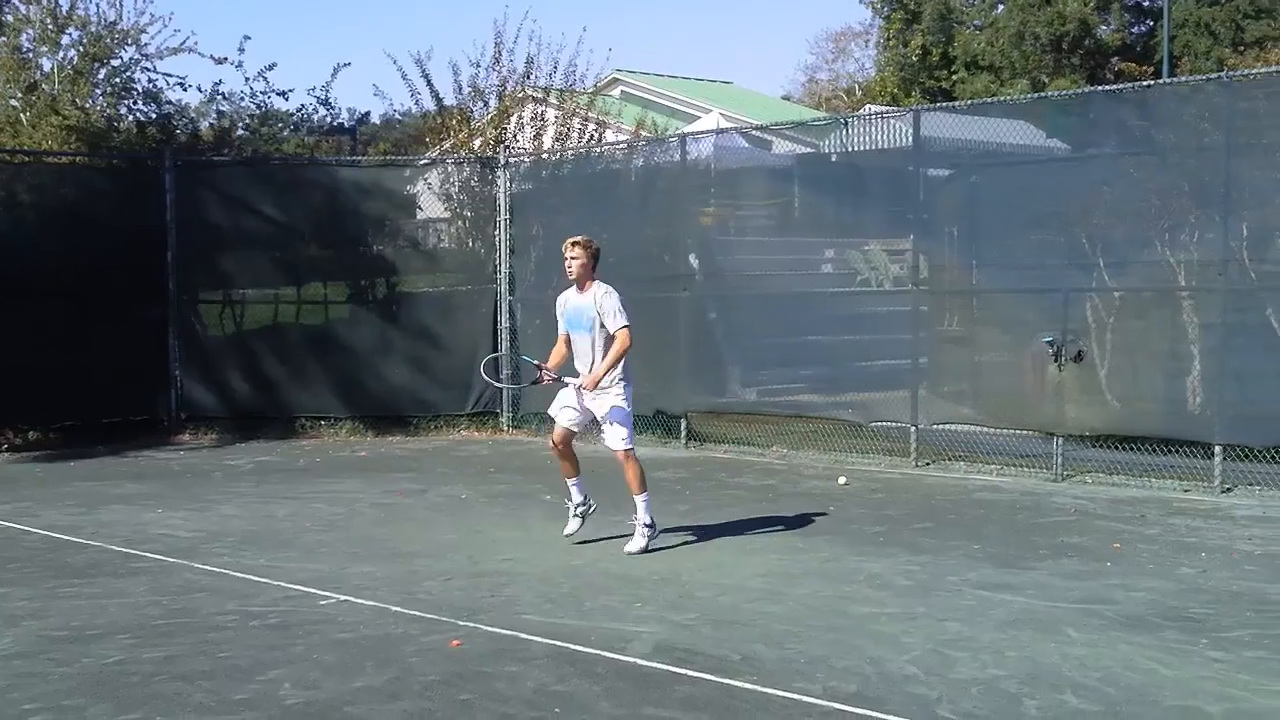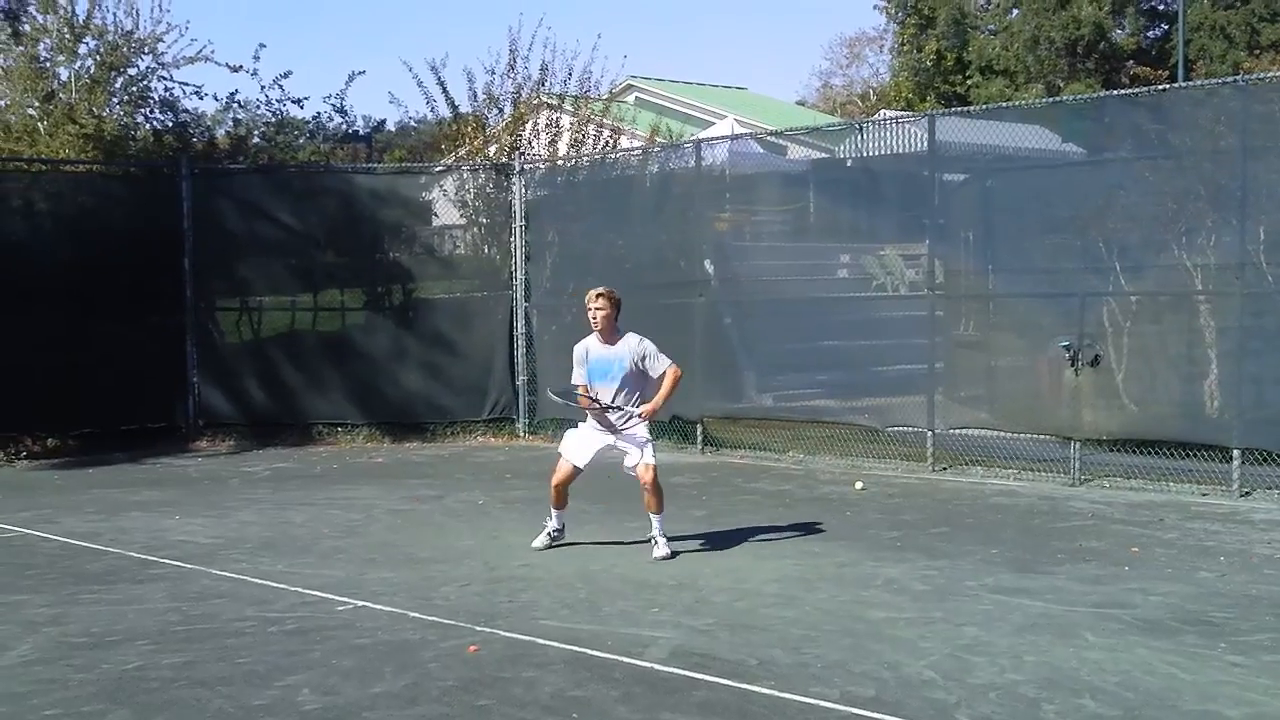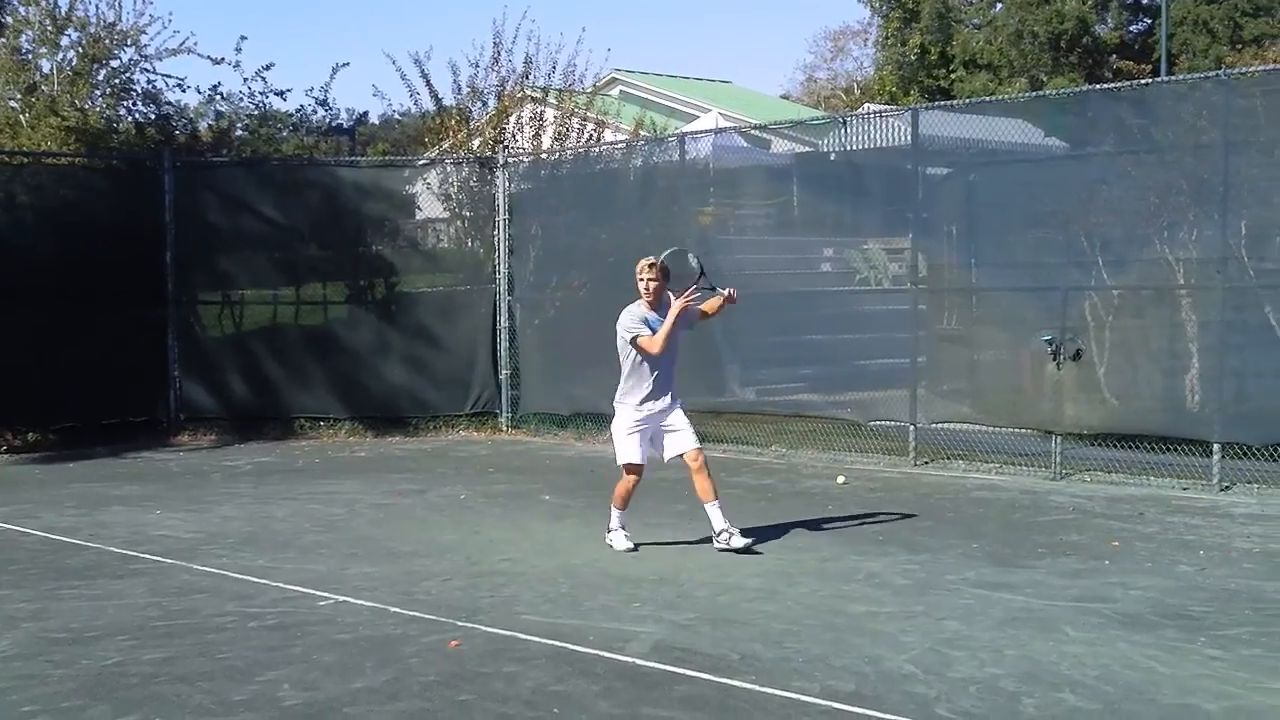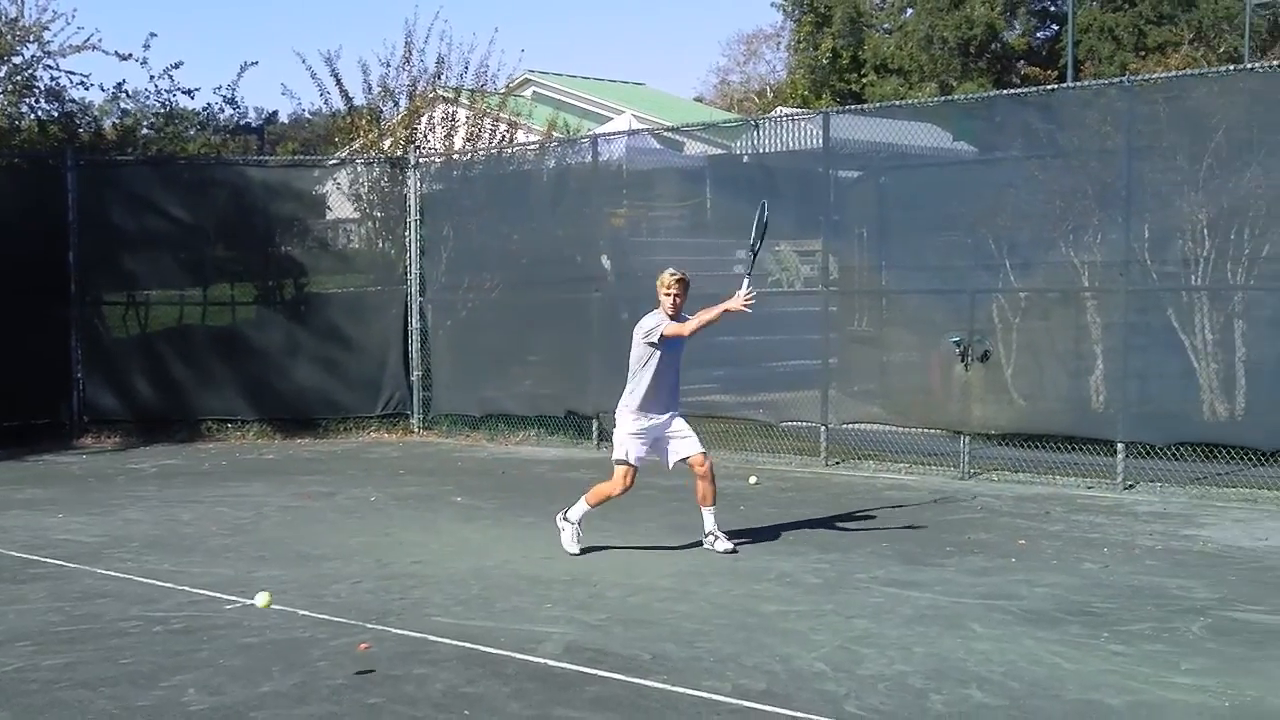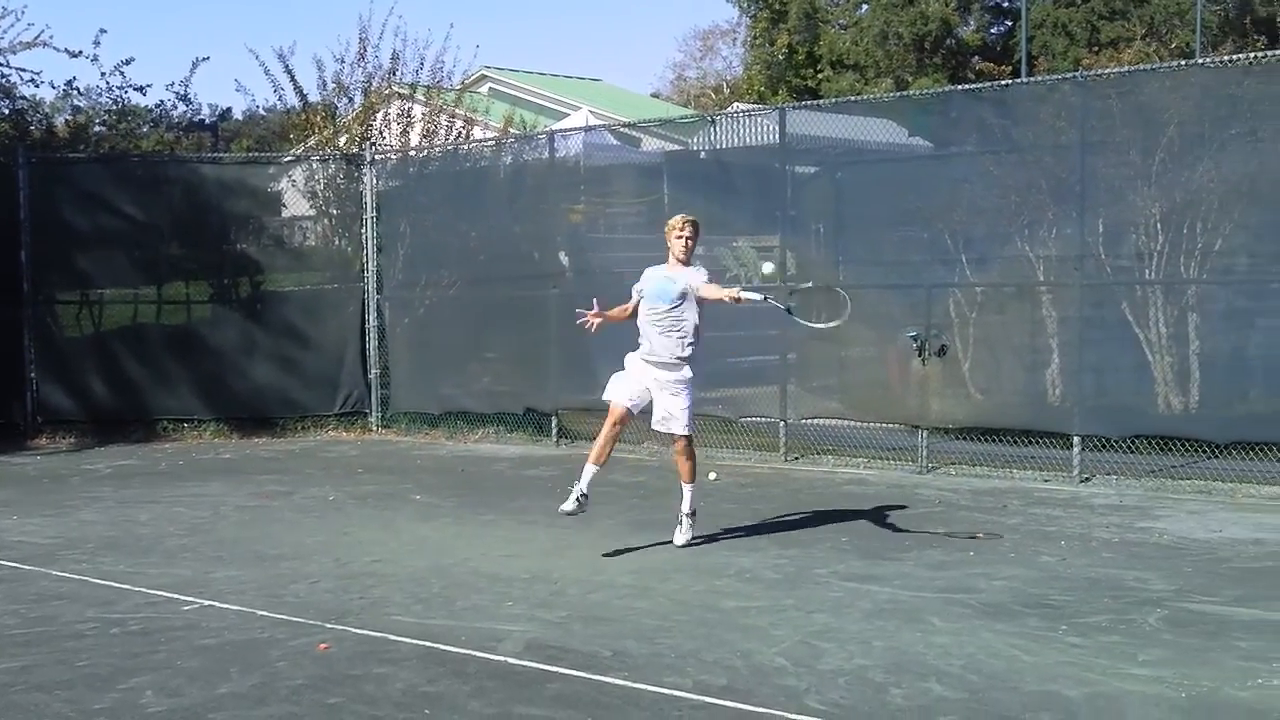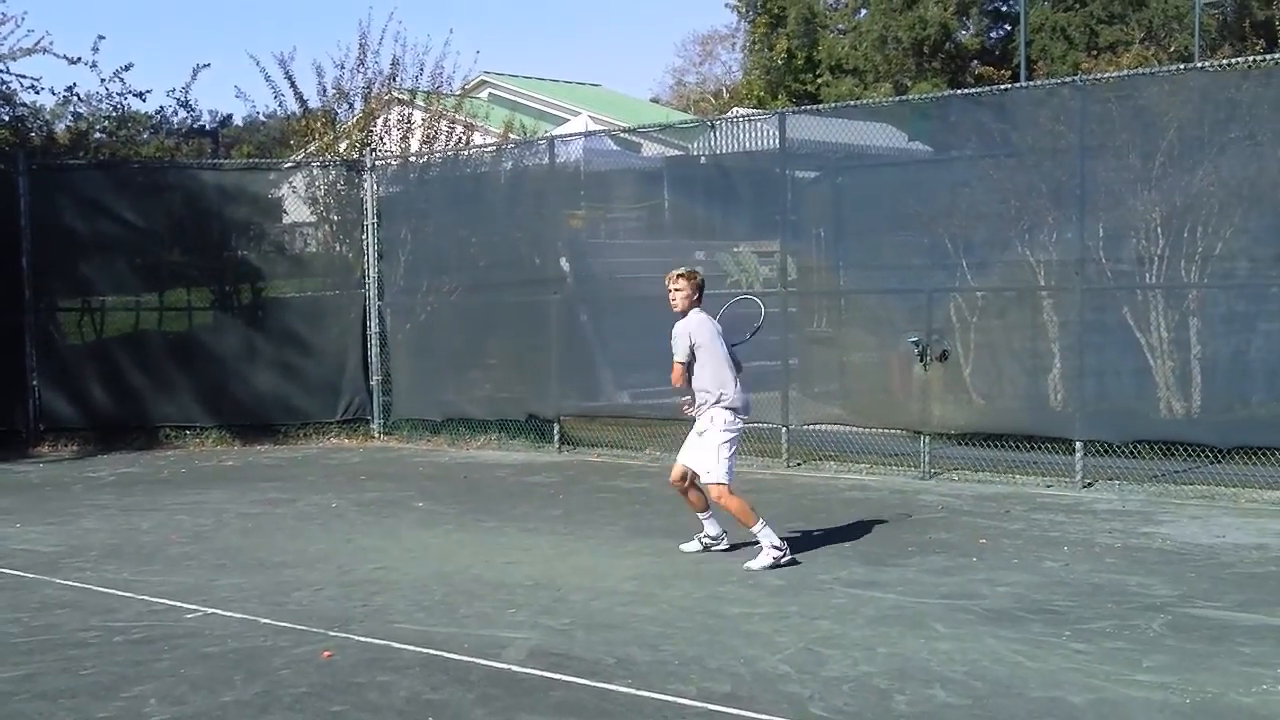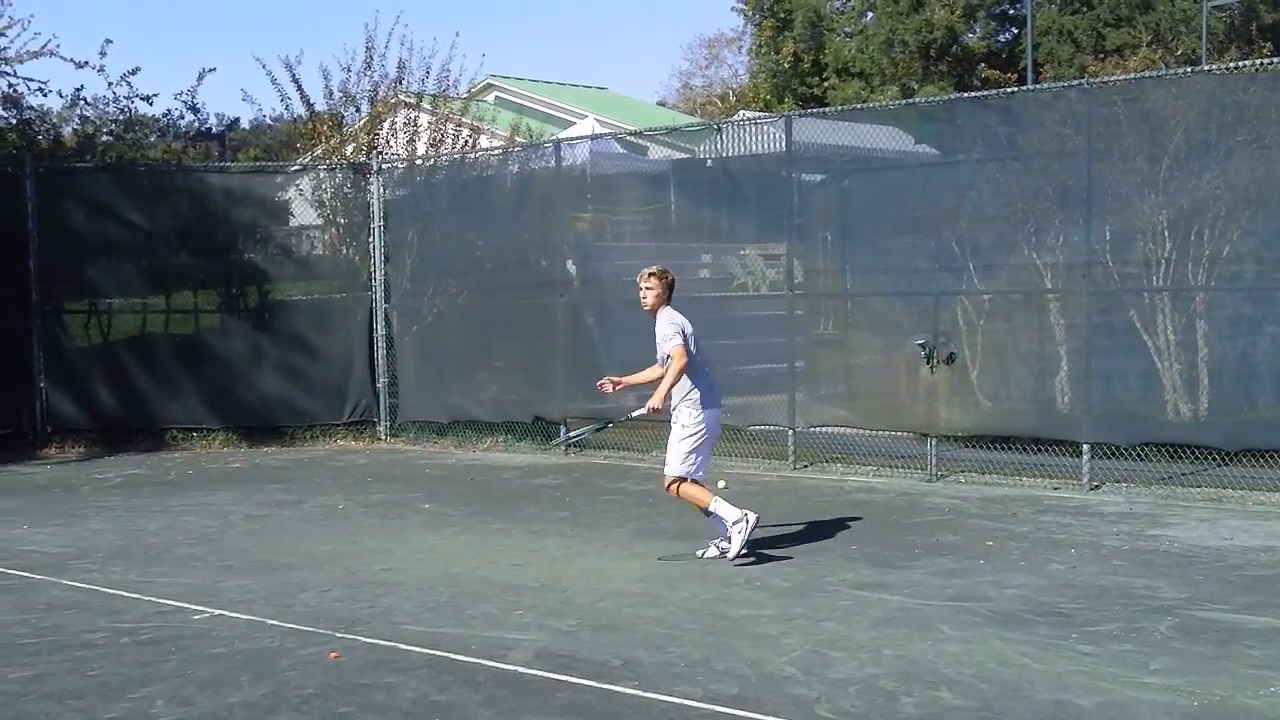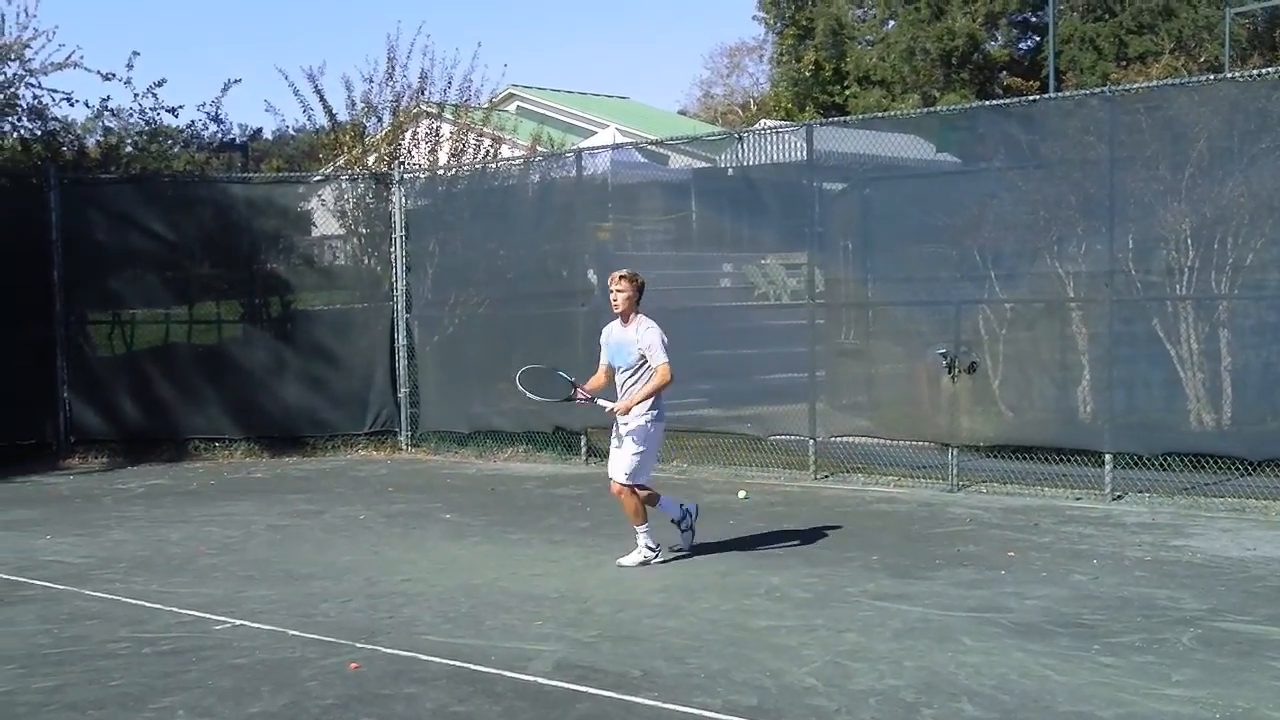
dt=0.4s
person 1, frame 1
left shoulder: (605, 295)
right shoulder: (564, 300)
left elbow: (624, 340)
right elbow: (563, 344)
left wrist: (599, 374)
right wrist: (550, 366)
left hip: (611, 388)
right hip: (580, 386)
left knee: (624, 453)
right knee: (558, 442)
left ankle: (645, 523)
right ankle: (580, 502)
person 1, frame 2
left shoulder: (637, 345)
right shoulder: (581, 349)
left elbow: (674, 372)
right elbow: (582, 393)
left wrist: (656, 404)
right wrist: (592, 407)
left hip: (632, 426)
right hip: (596, 425)
left knee: (648, 477)
right knee: (558, 480)
left ankle: (658, 535)
right ankle: (555, 527)
person 1, frame 3
left shoulder: (675, 310)
right shoulder: (630, 316)
left elbow: (705, 311)
right elbow: (656, 348)
left wrist: (724, 299)
right wrist: (674, 313)
left hip: (667, 406)
right hip: (633, 408)
left knee: (697, 462)
right knee: (632, 477)
left ankle: (721, 530)
right ankle: (614, 529)
person 1, frame 4
left shoulder: (677, 321)
right shoulder: (651, 323)
left elbow: (698, 321)
right elbow: (687, 329)
left wrist: (729, 305)
right wrist: (725, 306)
left hip: (667, 415)
right hip: (635, 416)
left knee: (703, 466)
right knee: (622, 482)
left ankle: (711, 531)
right ankle: (570, 518)
person 1, frame 5
left shoulder: (697, 275)
right shoulder: (650, 276)
left elbow: (707, 290)
right elbow: (629, 311)
left wrist: (726, 294)
right wrist: (604, 316)
left hip: (676, 372)
right hip: (641, 365)
left knee: (682, 445)
right knee: (614, 421)
left ankle: (686, 513)
right ankle: (581, 491)
person 1, frame 6
left shoulder: (684, 327)
right shoulder: (706, 324)
left elbow: (679, 379)
right elbow: (735, 367)
left wrist: (691, 392)
left hip: (720, 416)
right hip: (710, 414)
left knee: (719, 492)
right knee: (678, 478)
left ankle: (774, 546)
right ankle: (713, 534)
person 1, frame 7
left shoulder: (667, 322)
right shoulder: (670, 321)
left elbow: (682, 360)
right elbow: (663, 369)
left wrist: (661, 392)
right wrist: (623, 381)
left hip: (694, 411)
right hip: (702, 409)
left knee: (675, 484)
right knee: (687, 480)
left ankle: (737, 518)
right ankle: (729, 536)
person 1, frame 8
left shoulder: (649, 332)
right shoulder: (609, 331)
left elbow: (665, 375)
right elbow: (604, 374)
left wrist: (632, 401)
right wrist: (584, 390)
left hip: (643, 419)
right hip: (624, 419)
left knee: (620, 487)
right knee: (630, 486)
left ankle: (648, 547)
right ankle: (681, 513)
